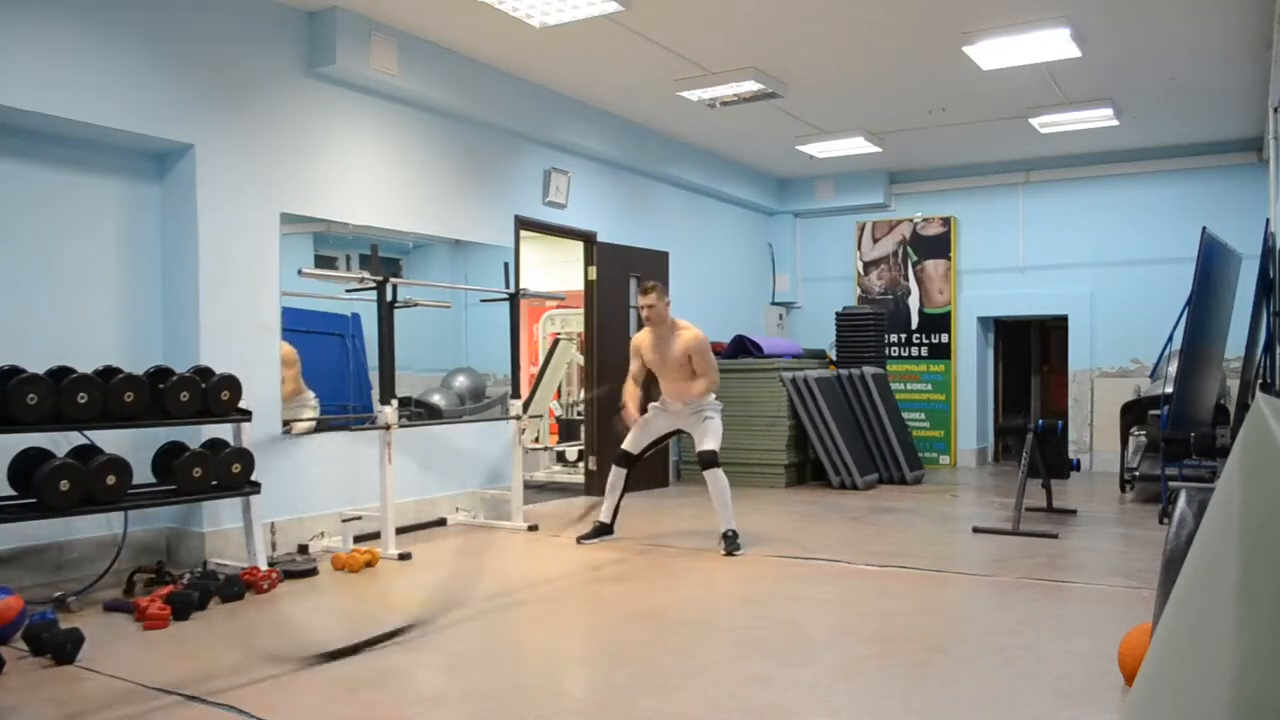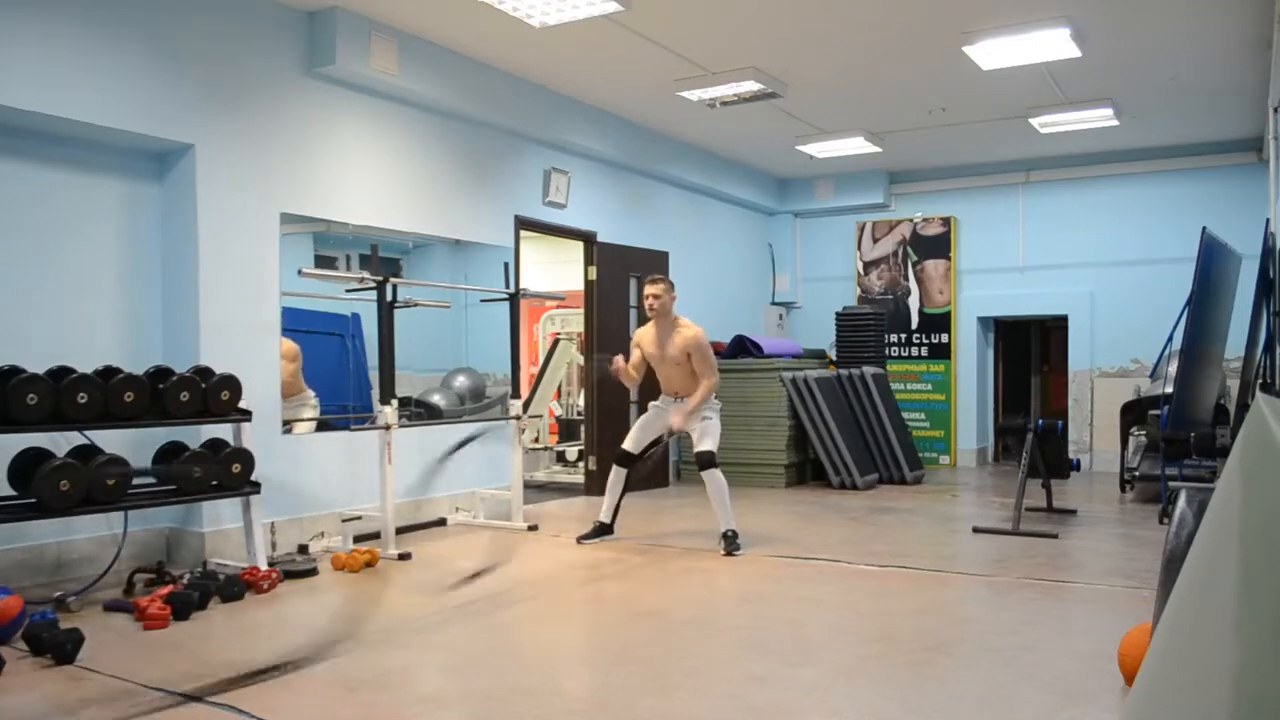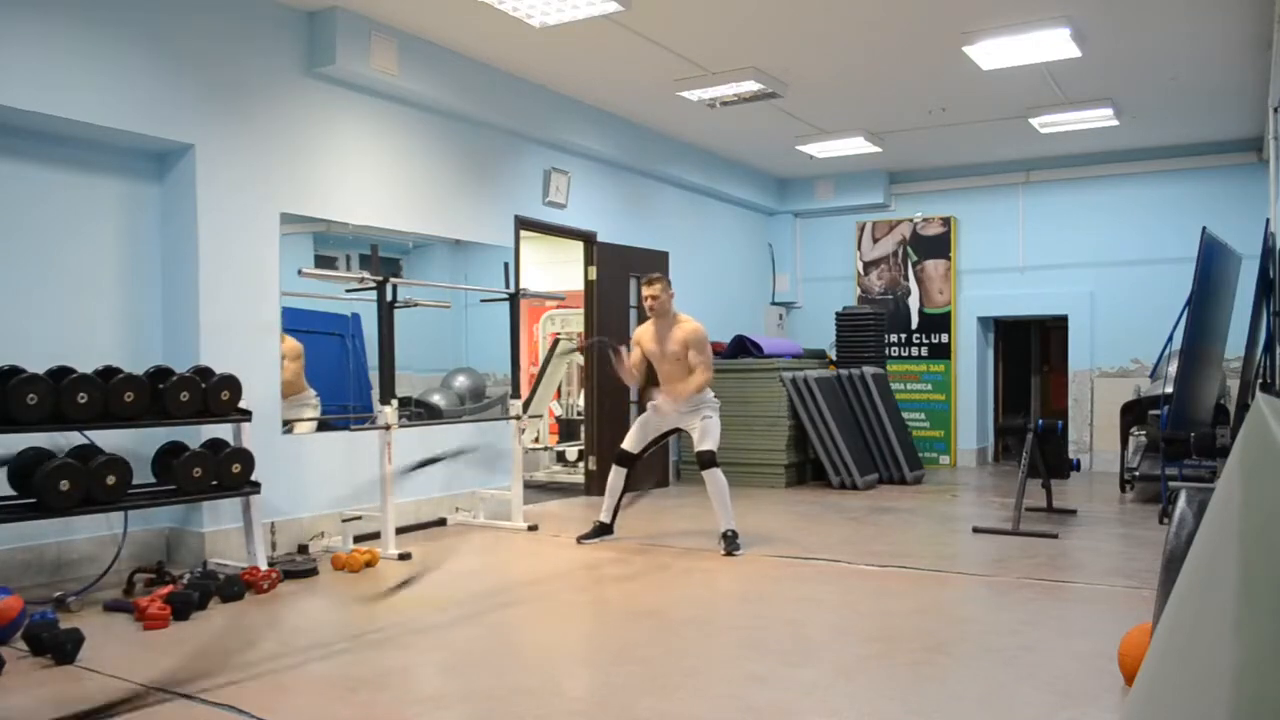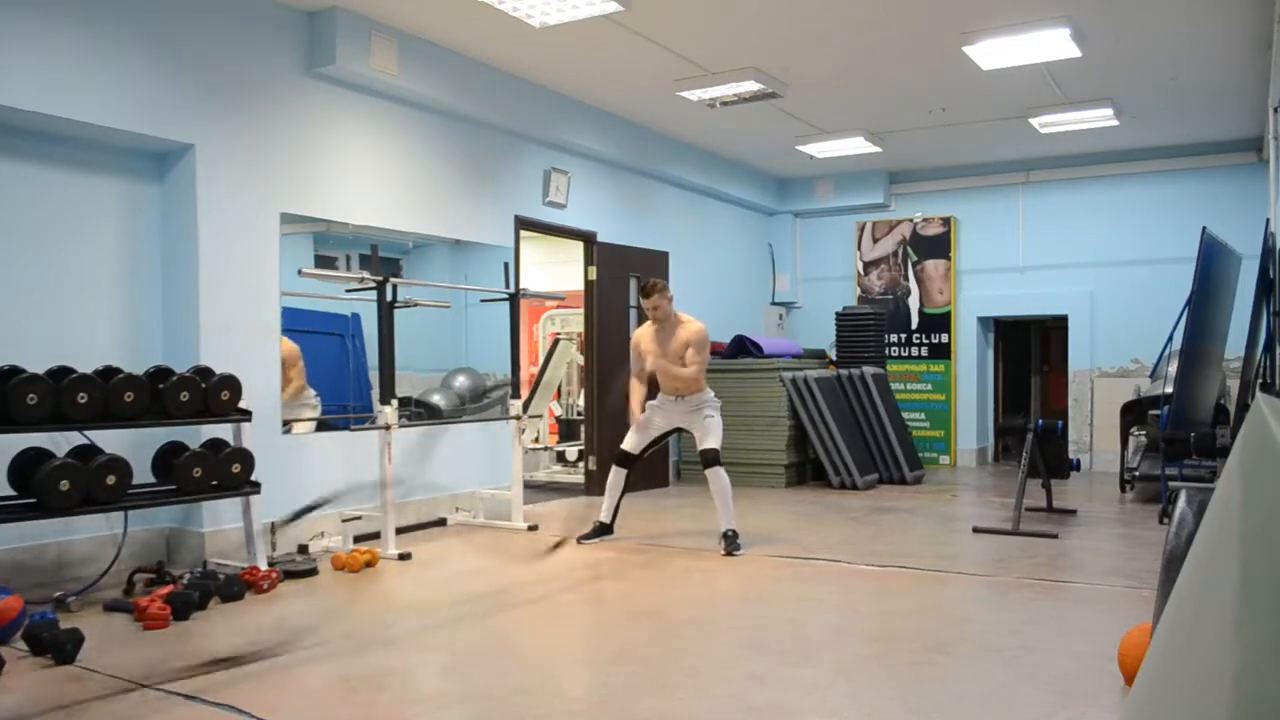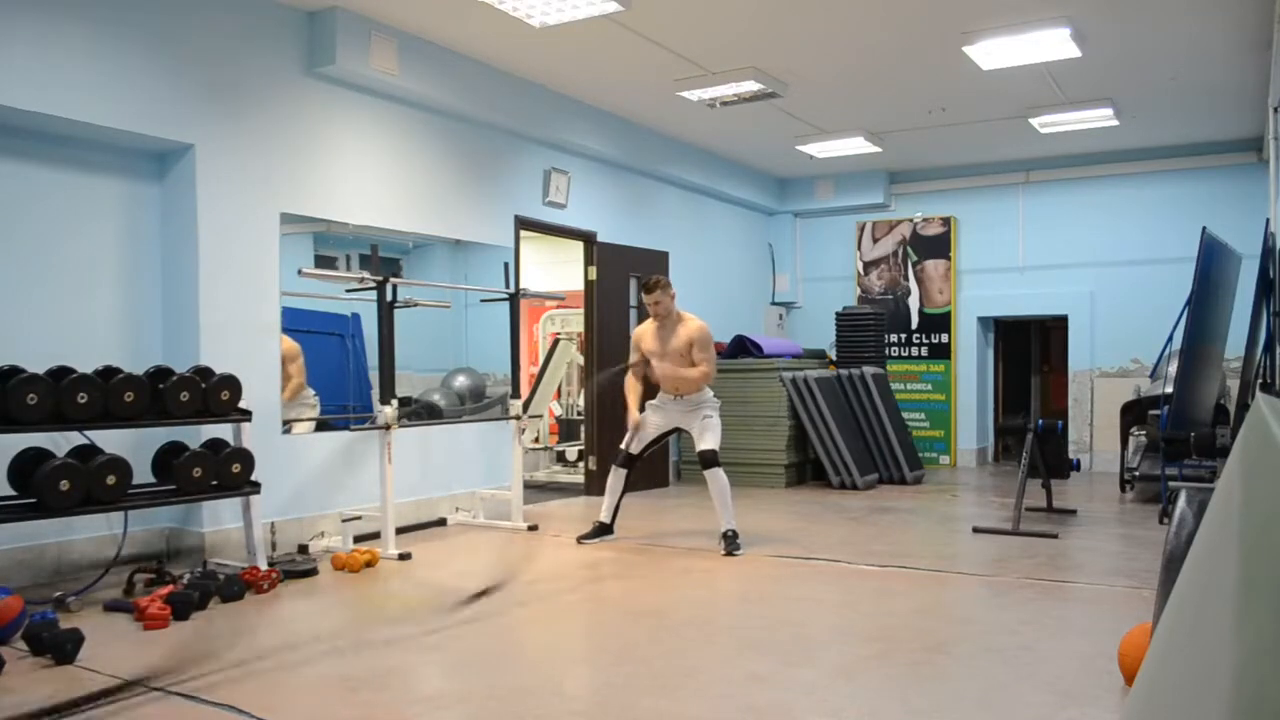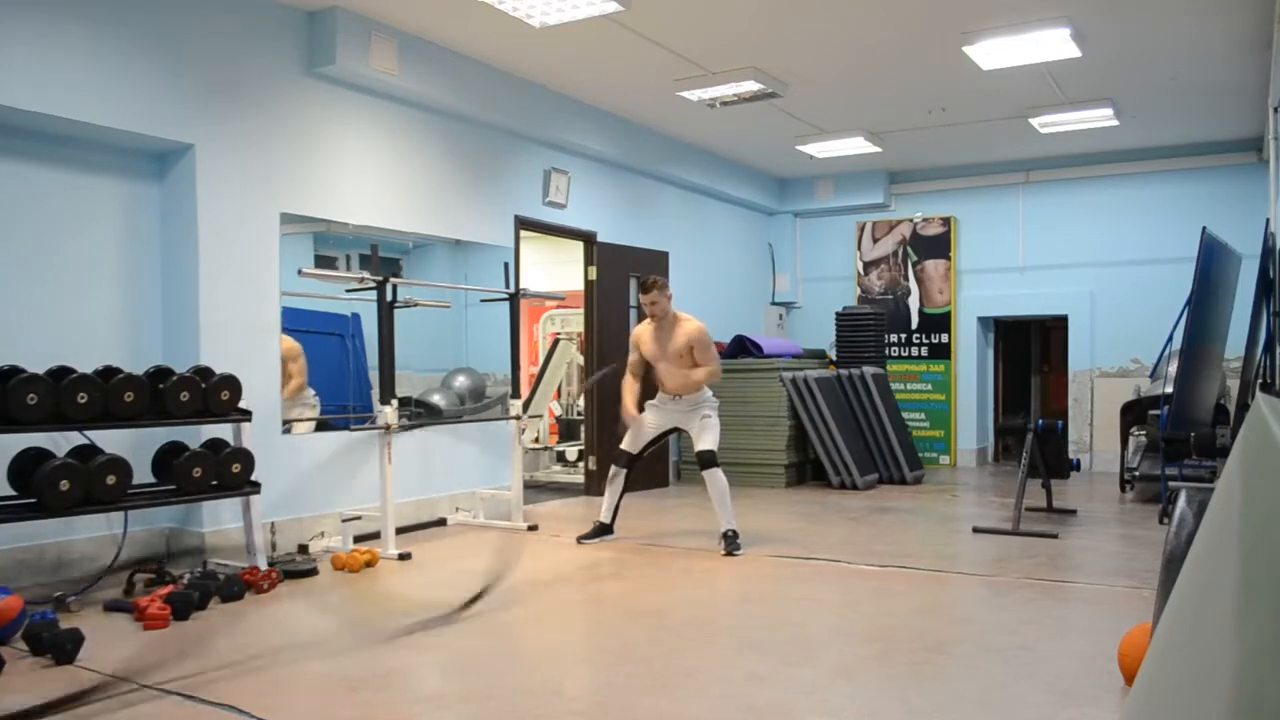
dt=0.4s
person 1, frame 1
left shoulder: (692, 338)
right shoulder: (639, 341)
left elbow: (711, 379)
right elbow: (633, 383)
left wrist: (681, 395)
right wrist: (631, 406)
left hip: (700, 409)
right hip: (664, 408)
left knee: (708, 462)
right knee: (621, 458)
left ankle: (729, 532)
right ankle: (605, 523)
person 1, frame 2
left shoulder: (692, 336)
right shoulder: (641, 336)
left elbow: (711, 379)
right elbow: (633, 381)
left wrist: (685, 415)
right wrist: (622, 370)
left hip: (699, 407)
right hip: (664, 405)
left knee: (706, 462)
right knee: (622, 457)
left ankle: (729, 532)
right ankle: (605, 523)
person 1, frame 3
left shoulder: (691, 330)
right shoulder: (641, 334)
left elbow: (705, 375)
right elbow: (633, 379)
left wrist: (675, 397)
right wrist: (623, 366)
left hip: (698, 405)
right hip: (663, 405)
left knee: (707, 462)
right knee: (622, 457)
left ankle: (729, 532)
right ankle: (605, 523)
person 1, frame 4
left shoulder: (694, 331)
right shoulder: (641, 335)
left elbow: (696, 374)
right elbow: (638, 378)
left wrist: (661, 366)
right wrist: (636, 410)
left hip: (700, 405)
right hip: (664, 405)
left knee: (710, 460)
right knee: (622, 458)
left ankle: (729, 532)
right ankle: (605, 523)
person 1, frame 5
left shoulder: (696, 329)
right shoulder: (641, 333)
left elbow: (707, 372)
right elbow: (634, 375)
left wrist: (669, 371)
right wrist: (633, 411)
left hip: (698, 405)
right hip: (662, 404)
left knee: (709, 461)
right knee: (622, 458)
left ankle: (729, 532)
right ankle: (605, 524)
person 1, frame 6
left shoulder: (693, 330)
right shoulder: (639, 333)
left elbow: (713, 370)
right elbow: (632, 376)
left wrist: (678, 377)
right wrist: (629, 405)
left hip: (697, 405)
right hip: (662, 404)
left knee: (707, 461)
right knee: (621, 458)
left ankle: (729, 532)
right ankle: (605, 524)
